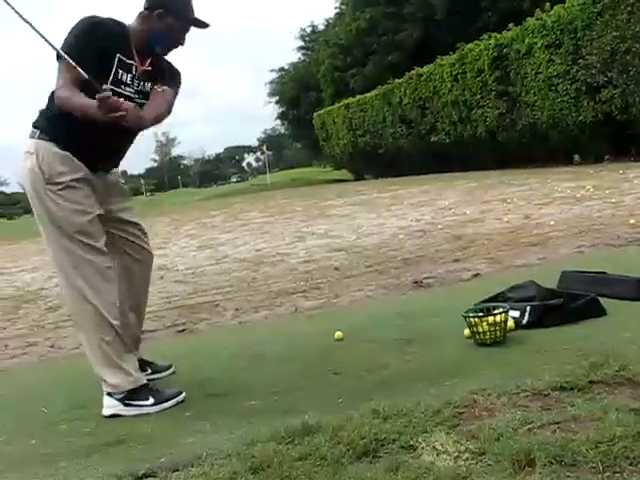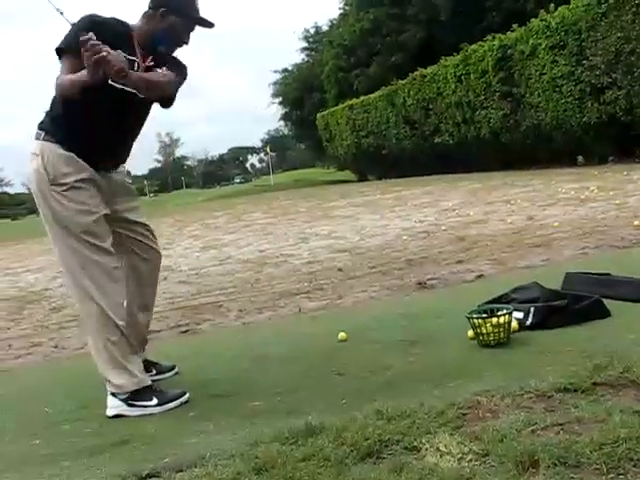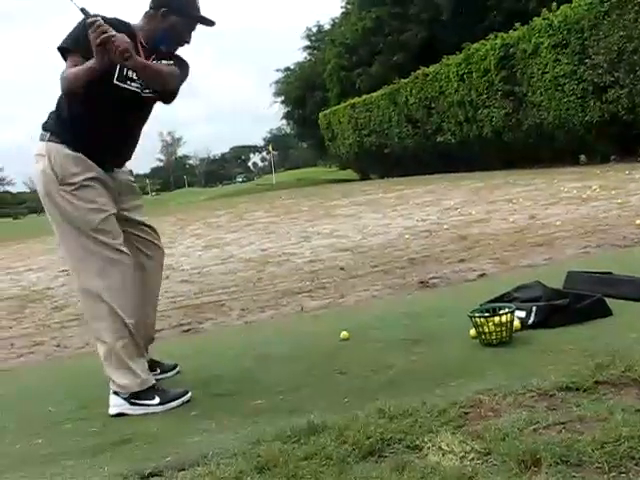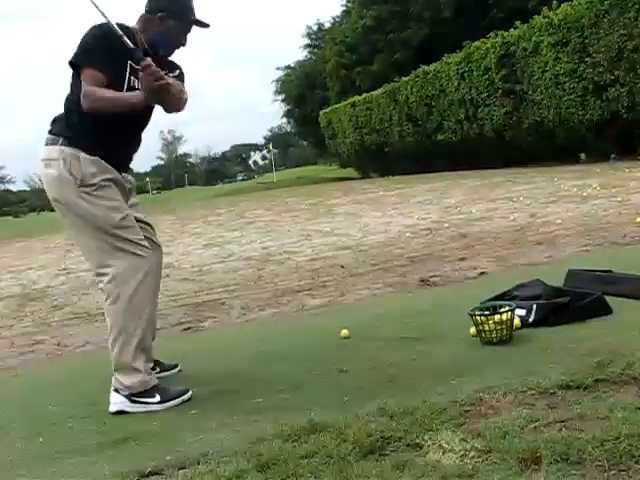
dt=0.1s
person 1, frame 1
left shoulder: (164, 71)
left elbow: (159, 108)
right elbow: (64, 93)
left wrist: (131, 114)
right wrist: (95, 109)
left hip: (99, 170)
right hip: (56, 161)
left knee: (134, 256)
right knee: (90, 272)
left ankle: (127, 358)
right ankle: (121, 388)
person 1, frame 2
left shoulder: (170, 66)
left elbow: (162, 86)
right elbow: (63, 87)
left wrist: (121, 67)
right wrist: (91, 73)
left hip: (106, 170)
right hip: (60, 162)
left knee: (142, 254)
right knee: (98, 271)
left ankle: (131, 360)
right ankle: (126, 390)
person 1, frame 3
left shoulder: (171, 64)
left elbow: (165, 81)
right elbow: (69, 83)
left wrist: (129, 57)
right wrist: (98, 62)
left hip: (110, 169)
right hip: (66, 162)
left knee: (146, 254)
right knee: (107, 270)
left ankle: (135, 358)
right ankle: (129, 389)
person 1, frame 4
left shoulder: (167, 66)
right shoulder: (105, 37)
left elbow: (176, 101)
right elbow: (89, 98)
left wrist: (159, 84)
right wrist: (135, 97)
left hip: (108, 168)
right hip: (76, 164)
left knee: (146, 253)
right knee: (130, 263)
left ankle: (133, 358)
right ankle: (132, 387)
